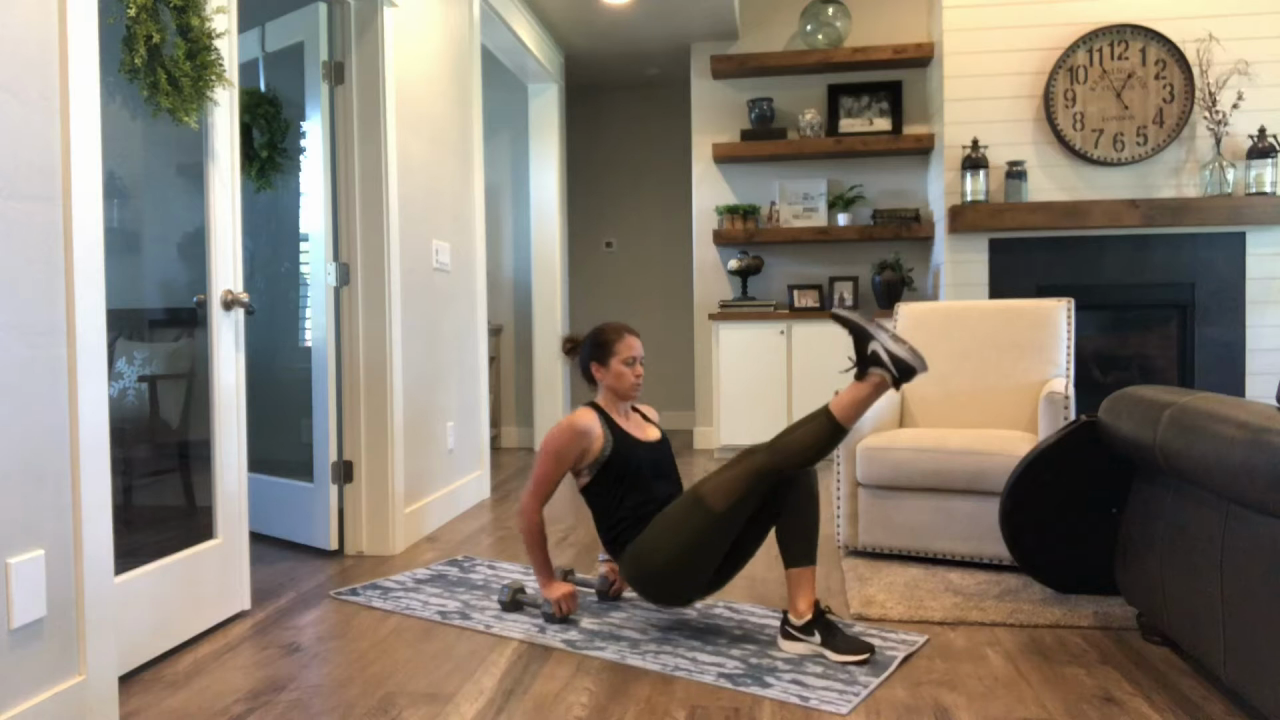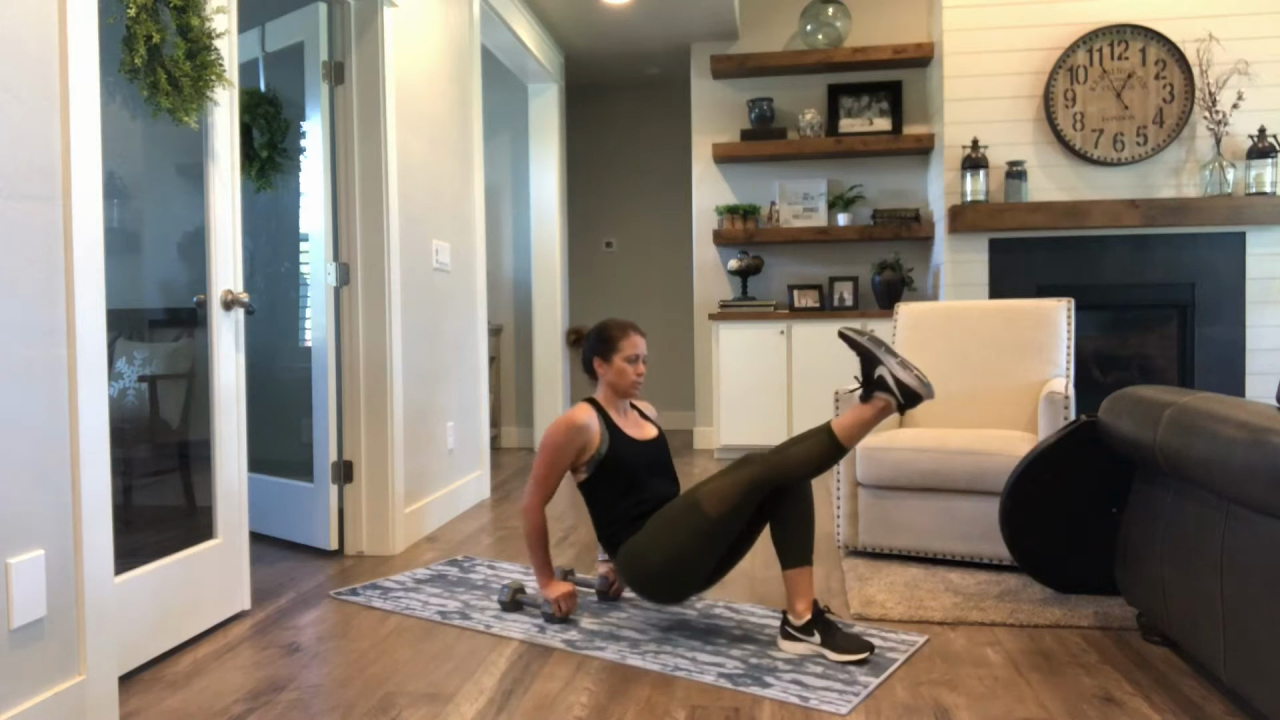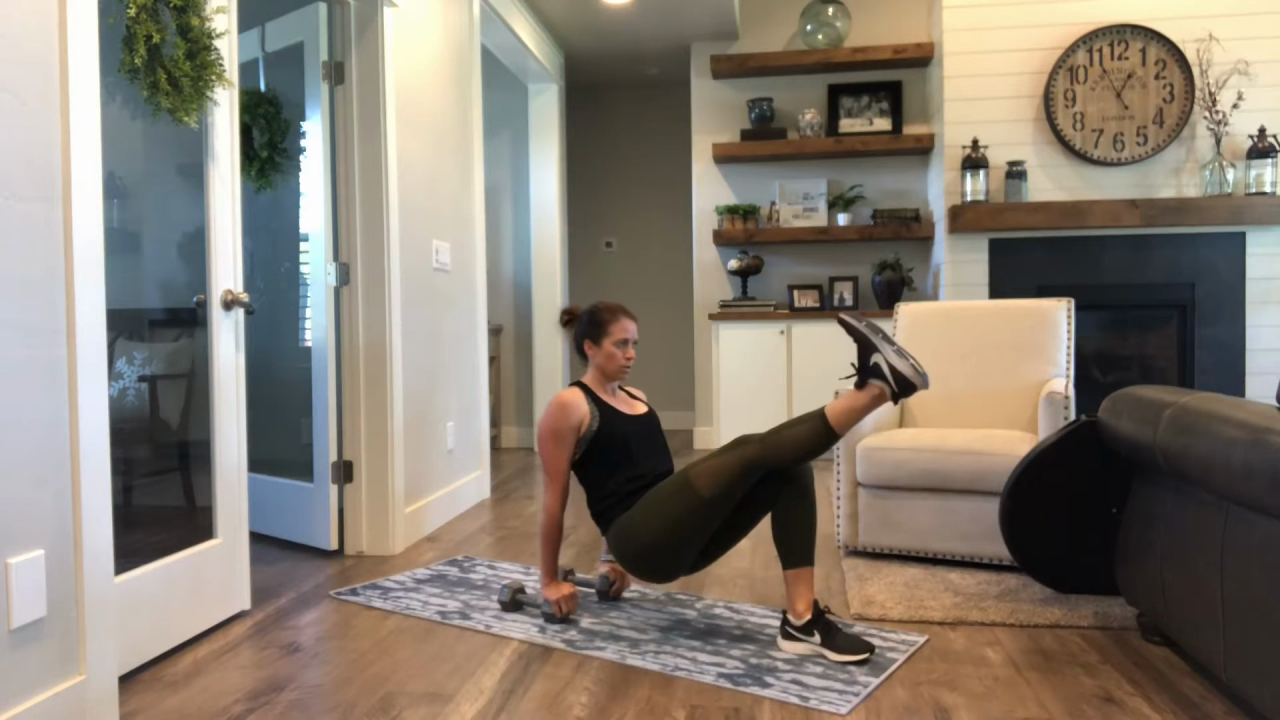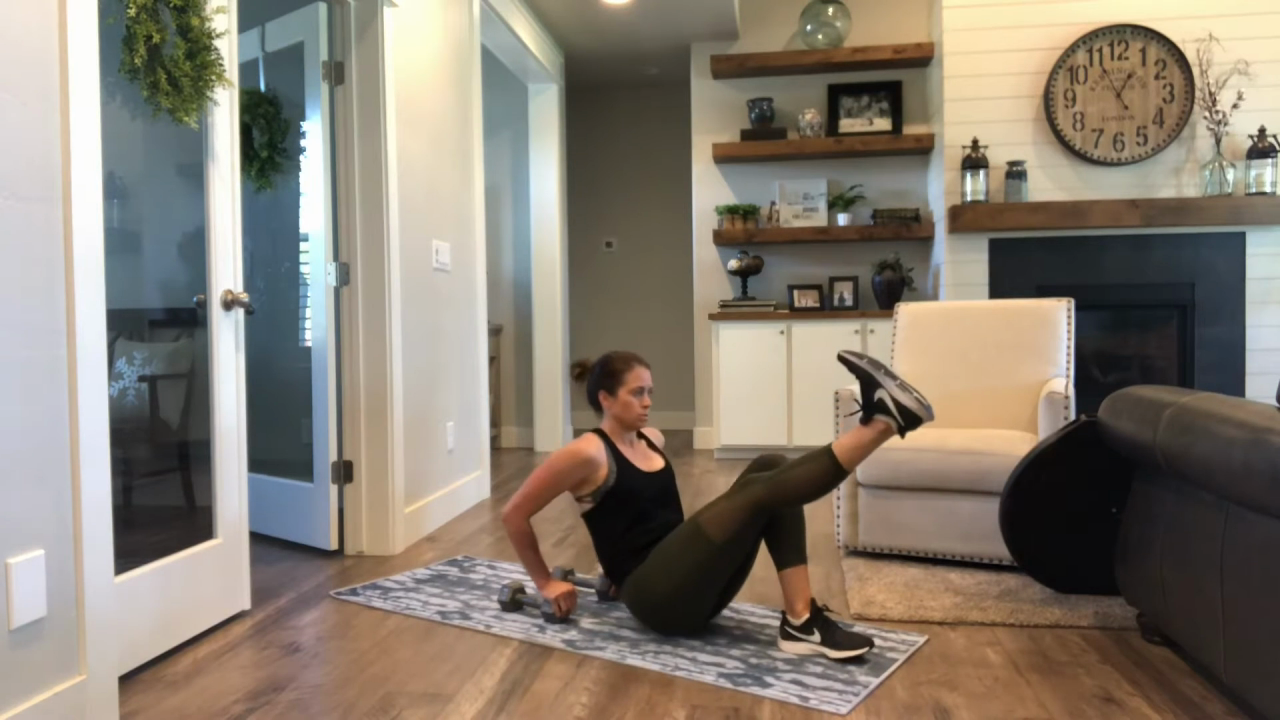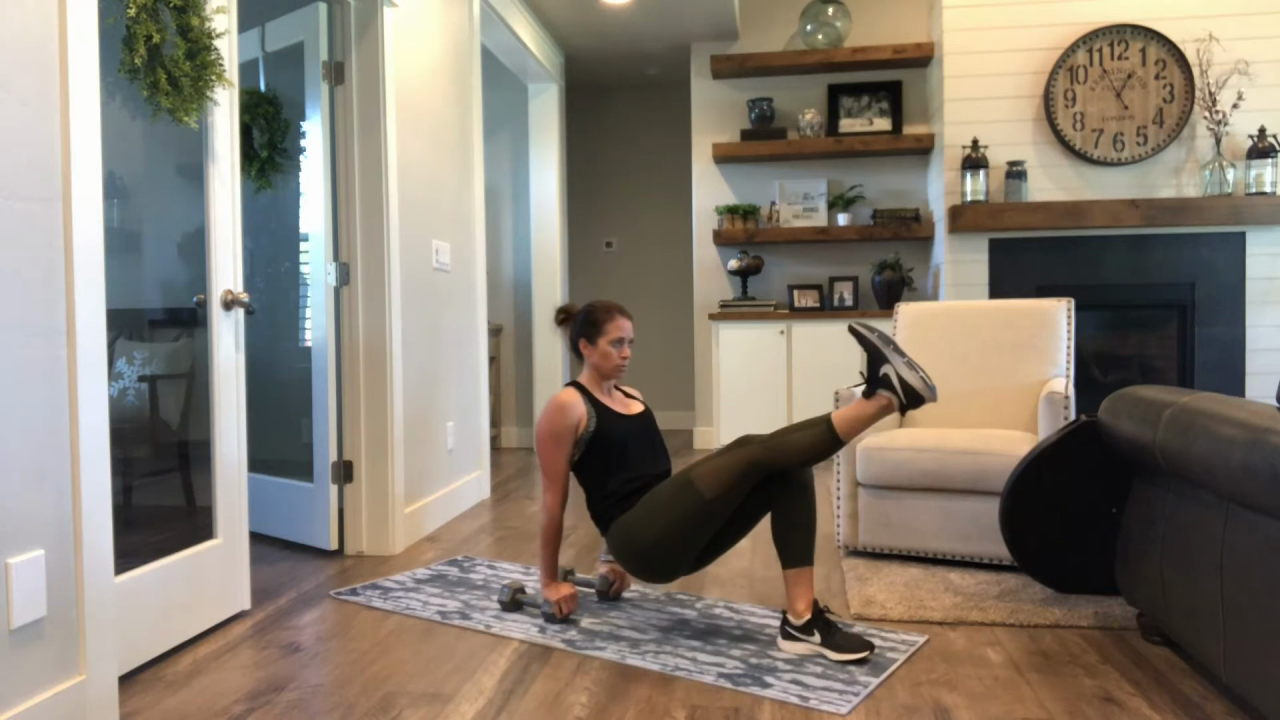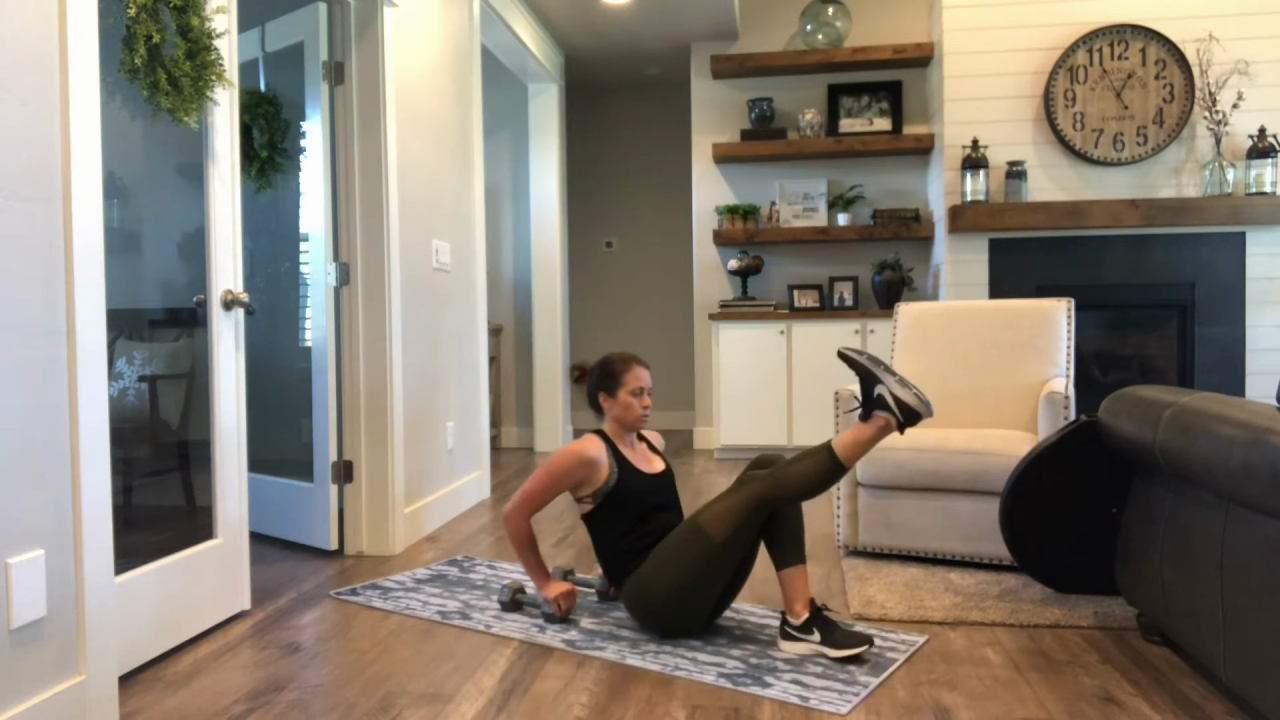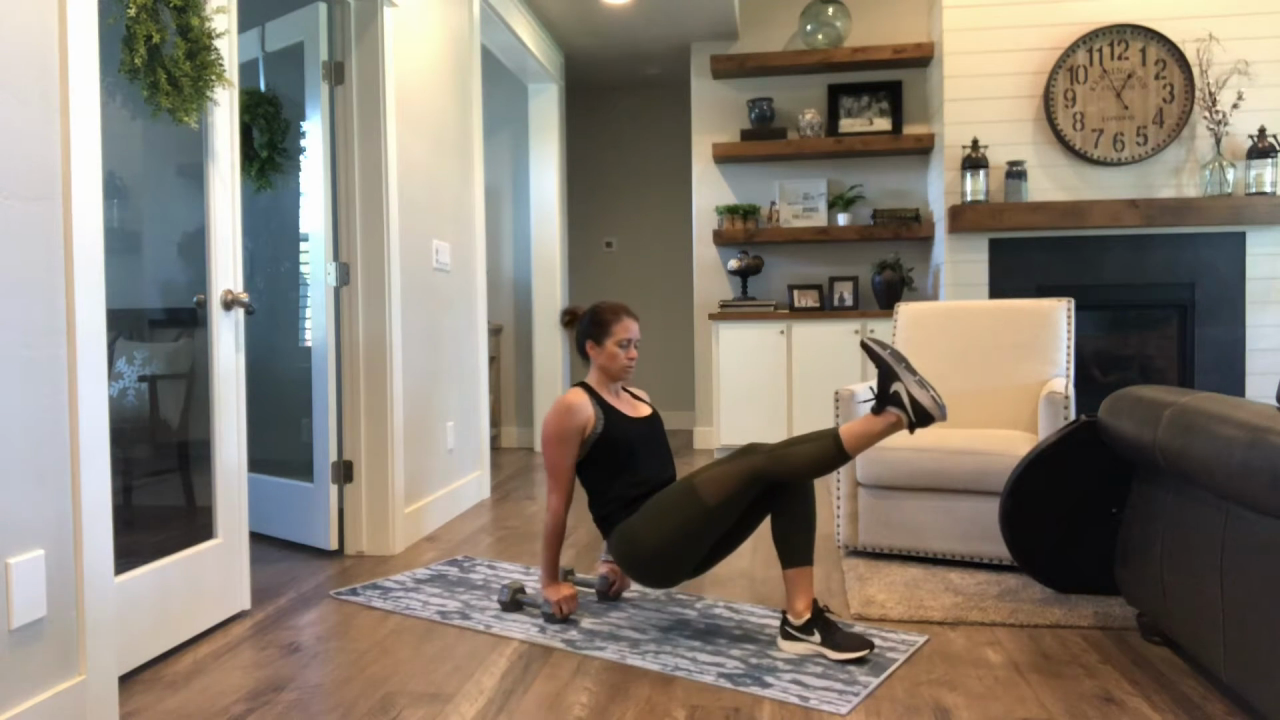
dt=0.7s
person 1, frame 1
left shoulder: (645, 416)
right shoulder: (580, 428)
right elbow: (529, 506)
left wrist: (611, 558)
right wrist: (548, 582)
left hip: (693, 558)
right hip: (655, 569)
left knee: (792, 474)
right knee: (759, 462)
left ankle: (801, 623)
person 1, frame 2
left shoulder: (645, 414)
right shoulder: (579, 424)
right elbow: (532, 504)
left wrist: (611, 558)
right wrist: (547, 581)
left hip: (686, 553)
right hip: (650, 565)
left knee: (784, 475)
right knee: (756, 470)
left ankle: (801, 624)
person 1, frame 3
left shoulder: (634, 398)
right shoulder: (569, 407)
right elbow: (554, 500)
left wrist: (613, 558)
right wrist: (550, 581)
left hip: (681, 535)
right hip: (645, 543)
left knee: (788, 468)
right knee: (750, 453)
left ankle: (801, 621)
right ankle: (875, 387)
person 1, frame 4
left shoulder: (652, 440)
right shoulder: (587, 455)
right elbow: (513, 514)
right wrist: (546, 583)
left hip: (693, 581)
right hip: (656, 594)
left knee: (771, 469)
right knee: (758, 492)
left ankle: (801, 623)
person 1, frame 5
left shoulder: (630, 396)
right shoulder: (566, 407)
right elbow: (553, 500)
left wrist: (618, 559)
right wrist: (550, 582)
left hip: (678, 534)
right hip: (644, 542)
left knee: (788, 469)
right knee: (752, 453)
left ankle: (801, 622)
right ankle: (884, 397)
person 1, frame 6
left shoulder: (651, 443)
right shoulder: (587, 455)
right elbow: (514, 513)
right wrist: (545, 583)
left hip: (694, 583)
right hip: (657, 597)
left knee: (768, 469)
right knee: (758, 488)
left ankle: (801, 623)
person 1, frame 7
left shoulder: (637, 398)
right shoulder: (573, 409)
right elbow: (557, 500)
left wrist: (614, 558)
right wrist: (550, 582)
left hip: (680, 537)
right hip: (647, 547)
left knee: (786, 475)
right knee: (758, 462)
left ankle: (801, 622)
right ankle: (894, 413)
